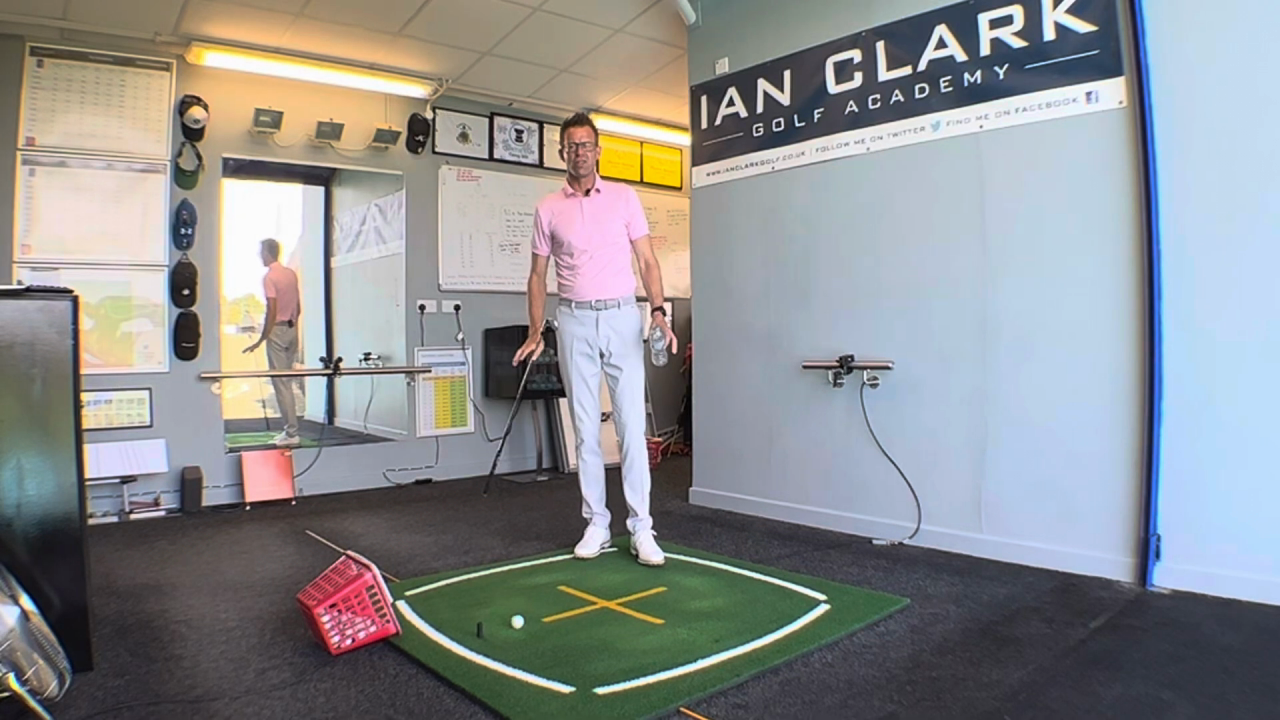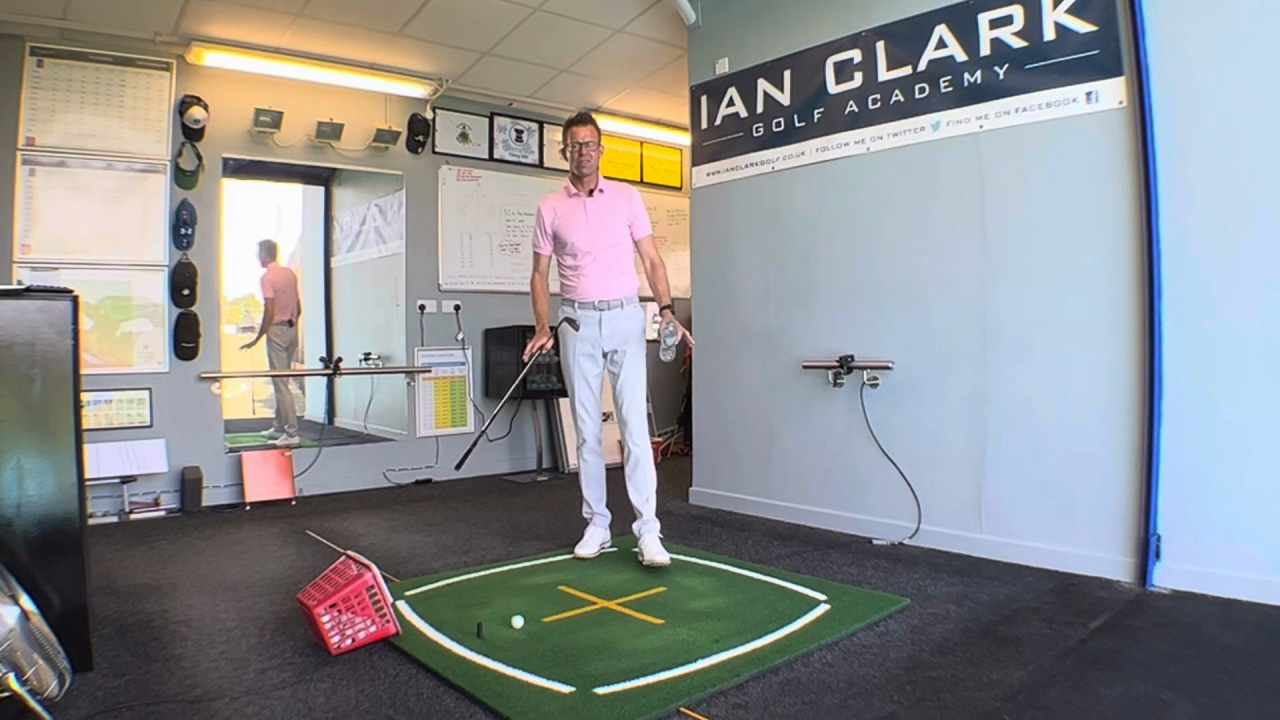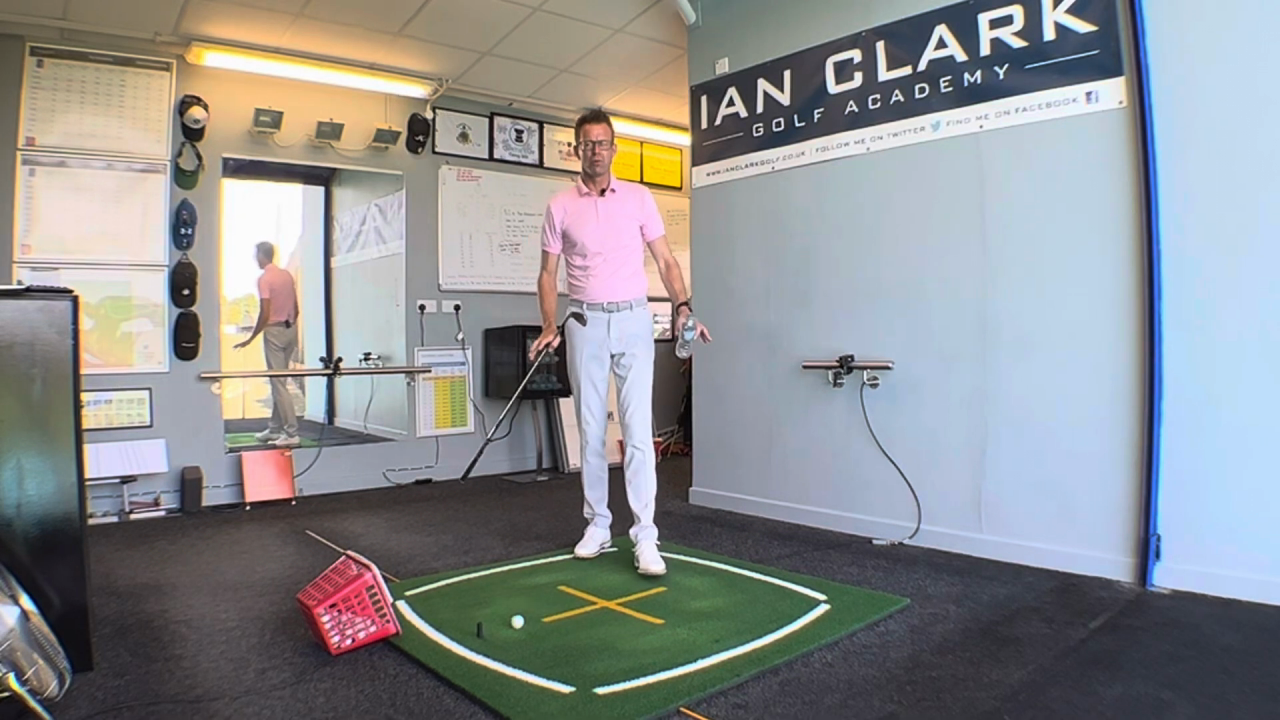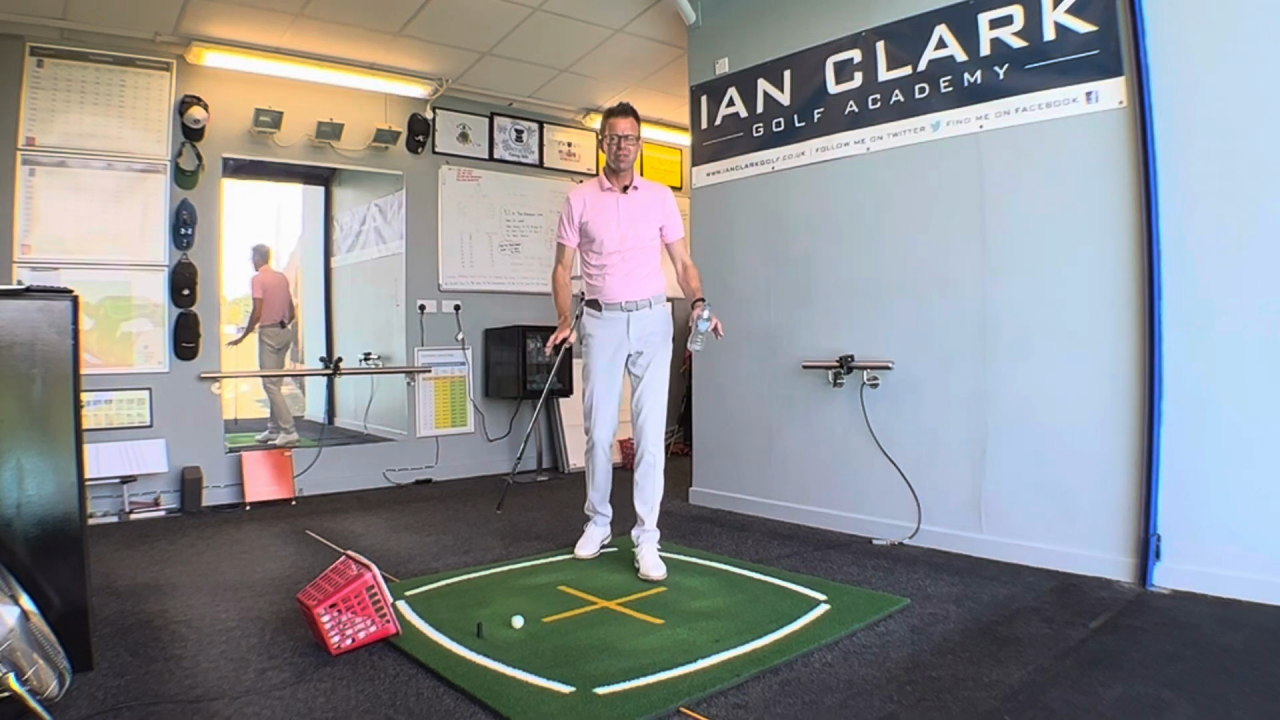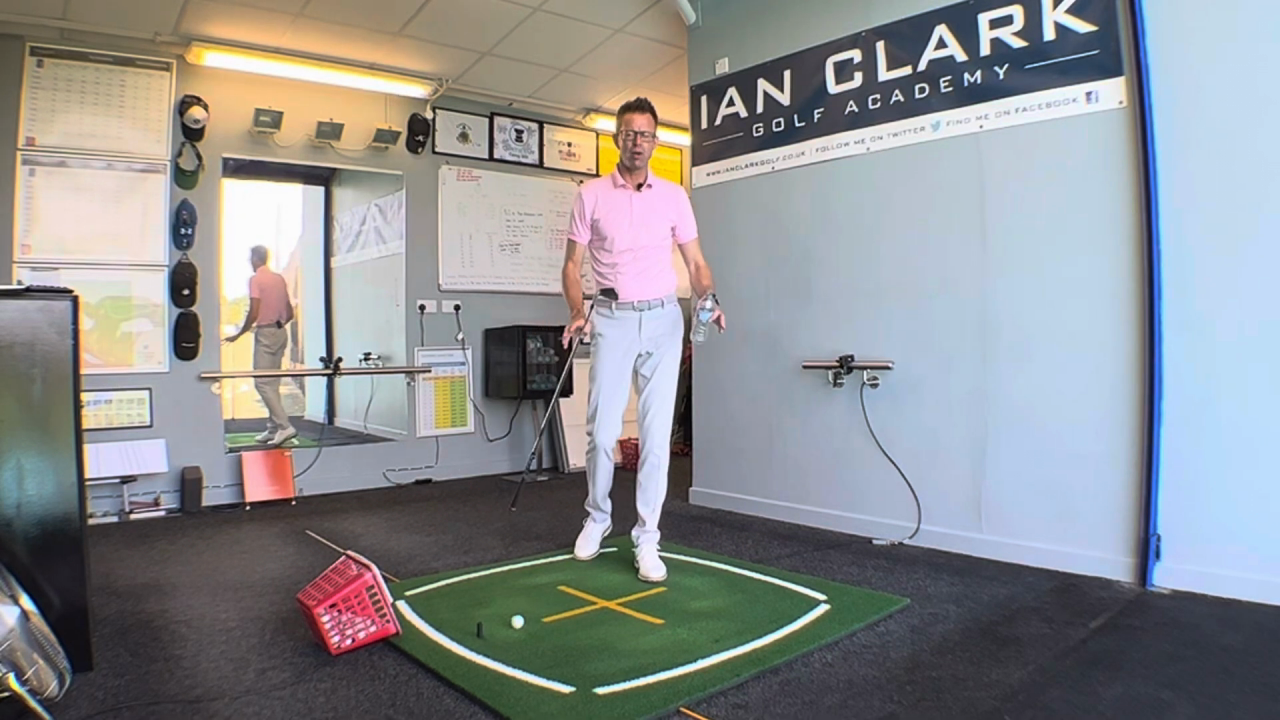
dt=0.3s
person 1, frame 1
left shoulder: (624, 197)
right shoulder: (547, 208)
left elbow: (647, 261)
right elbow: (538, 275)
left wrist: (658, 312)
right wrist: (535, 331)
left hip: (622, 317)
right hip: (574, 322)
left knee: (631, 424)
right knee: (585, 427)
left ankle: (641, 527)
right ankle: (596, 523)
person 1, frame 2
left shoulder: (627, 197)
right shoulder: (550, 208)
left elbow: (652, 260)
right elbow: (540, 274)
left wrist: (667, 310)
right wrist: (543, 326)
left hip: (624, 318)
right hip: (577, 323)
left knee: (634, 424)
right knee: (587, 428)
left ankle: (647, 529)
right ankle: (597, 523)
person 1, frame 3
left shoulder: (639, 197)
right shoulder: (559, 205)
left elbow: (665, 259)
right elbow: (548, 273)
left wrist: (683, 306)
right wrist: (549, 325)
left hip: (633, 319)
right hip: (585, 323)
left knee: (638, 429)
right knee: (591, 431)
left ankle: (645, 537)
right ankle: (597, 524)
person 1, frame 4
left shoulder: (661, 196)
right shoulder: (578, 199)
left elbow: (683, 261)
right elbow: (563, 267)
left wrist: (698, 303)
right wrist: (565, 318)
left hip: (652, 320)
right hip: (601, 322)
left knee: (650, 432)
right knee: (599, 431)
left ankle: (646, 540)
right ankle: (598, 521)
person 1, frame 5
left shoulder: (674, 195)
right shoulder: (590, 194)
left elbow: (696, 261)
right elbow: (572, 264)
left wrist: (710, 299)
right wrist: (577, 311)
left hip: (663, 320)
right hip: (612, 322)
left knee: (656, 435)
right knee: (602, 431)
left ankle: (647, 540)
right ankle: (597, 517)
person 2, frame 1
left shoulder: (270, 277)
right shoulder: (291, 274)
left elbow: (272, 313)
left wrist: (260, 341)
left hip: (277, 331)
right hip: (292, 330)
left knee: (280, 384)
right knee: (287, 383)
left ankle: (292, 434)
right ankle: (289, 429)
person 2, frame 2
left shoulder: (268, 277)
right shoulder: (290, 274)
left elbow: (269, 313)
left wrist: (256, 339)
left hip: (277, 331)
right hip: (292, 329)
left knee: (281, 383)
right knee: (282, 382)
left ankle: (291, 433)
right ankle: (279, 427)
person 2, frame 3
left shoulder: (265, 278)
right shoulder: (287, 275)
left elbow: (265, 314)
right elbow: (296, 309)
left wrist: (251, 338)
left hip: (274, 332)
right hip: (290, 330)
left knee: (279, 384)
right knee: (278, 382)
left ankle: (291, 433)
right ankle: (275, 429)
person 2, frame 4
left shoulder: (258, 279)
right shoulder: (282, 278)
left elbow: (257, 314)
right elbow: (291, 312)
left wrist: (242, 337)
left hip: (269, 333)
right hip: (284, 332)
left knee: (270, 384)
right knee: (274, 383)
left ankle: (289, 430)
right ankle: (274, 430)
person 2, frame 5
left shoulder: (256, 279)
right shoulder: (280, 279)
left elbow: (254, 314)
right elbow: (290, 314)
left wrist: (239, 335)
left hip: (265, 333)
right hip: (281, 332)
left knee: (262, 383)
right knee: (272, 383)
left ankle: (284, 426)
right ankle: (273, 429)
